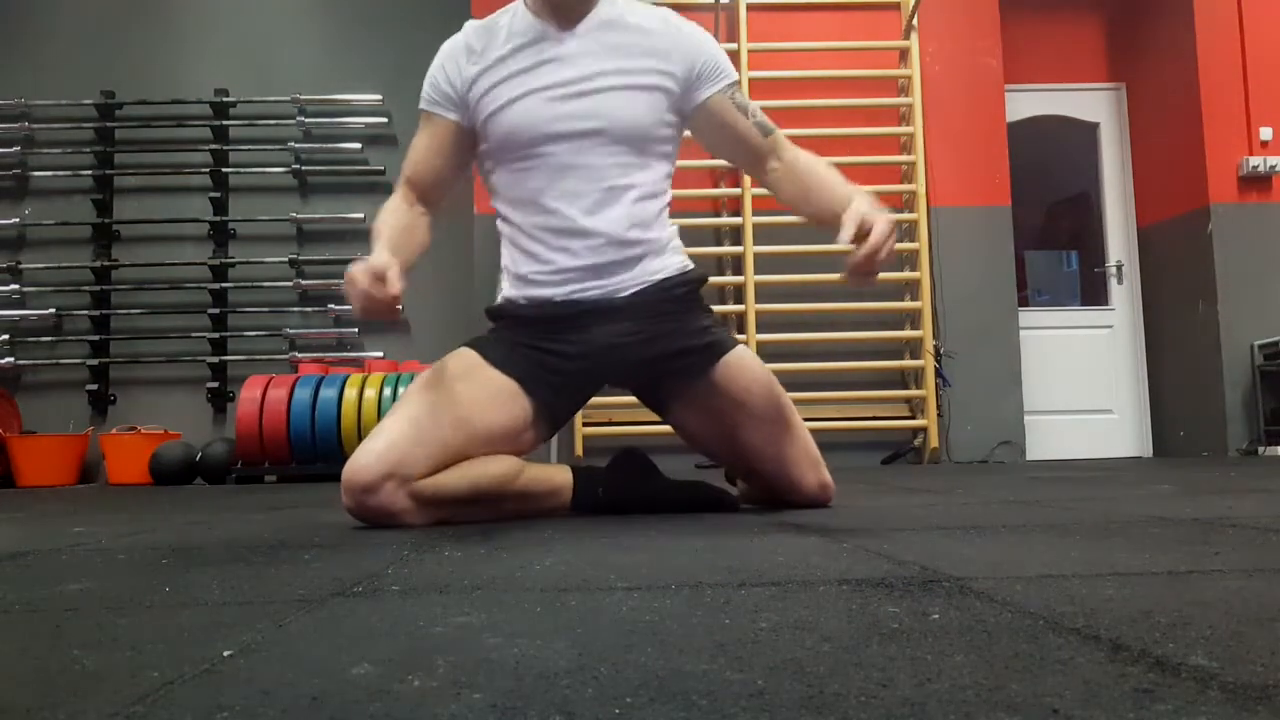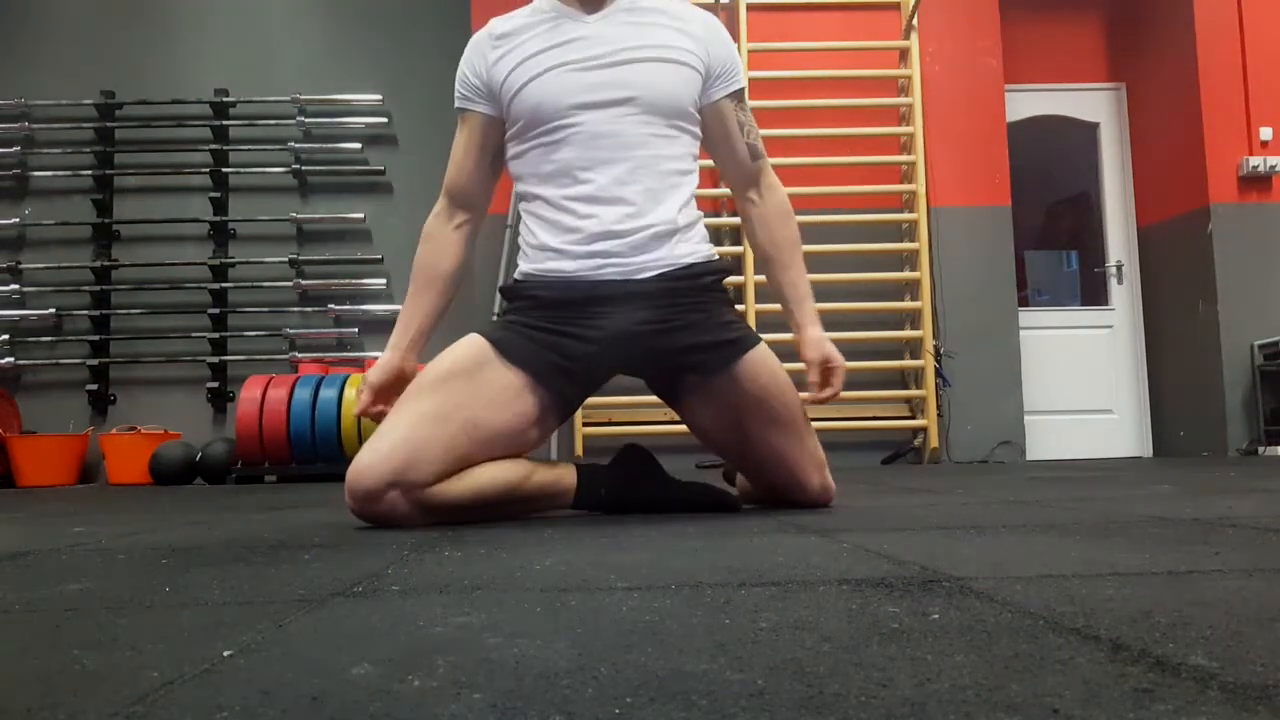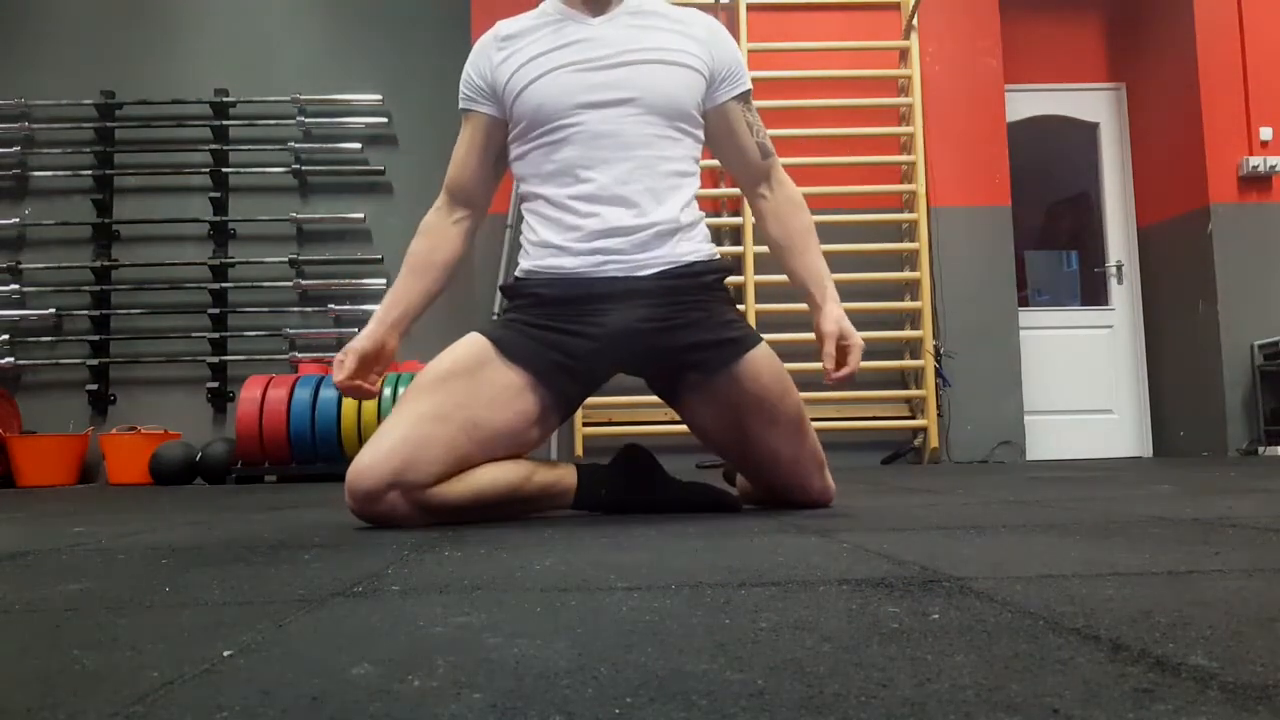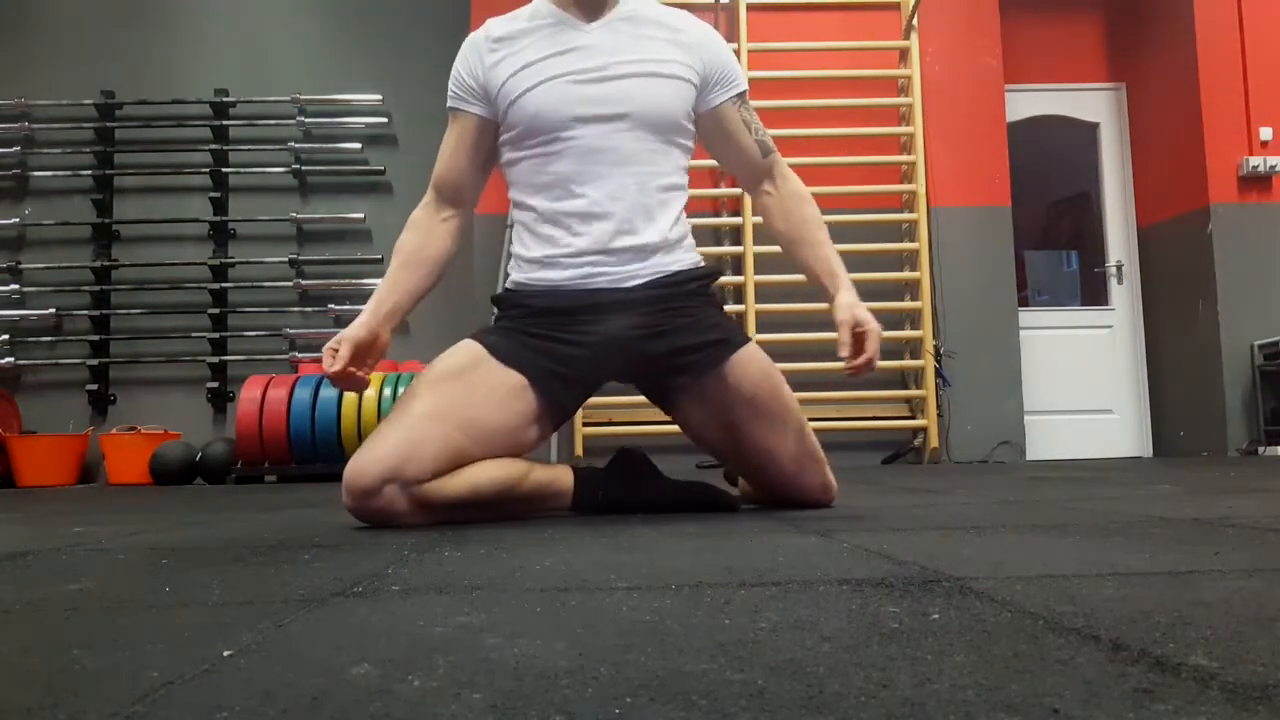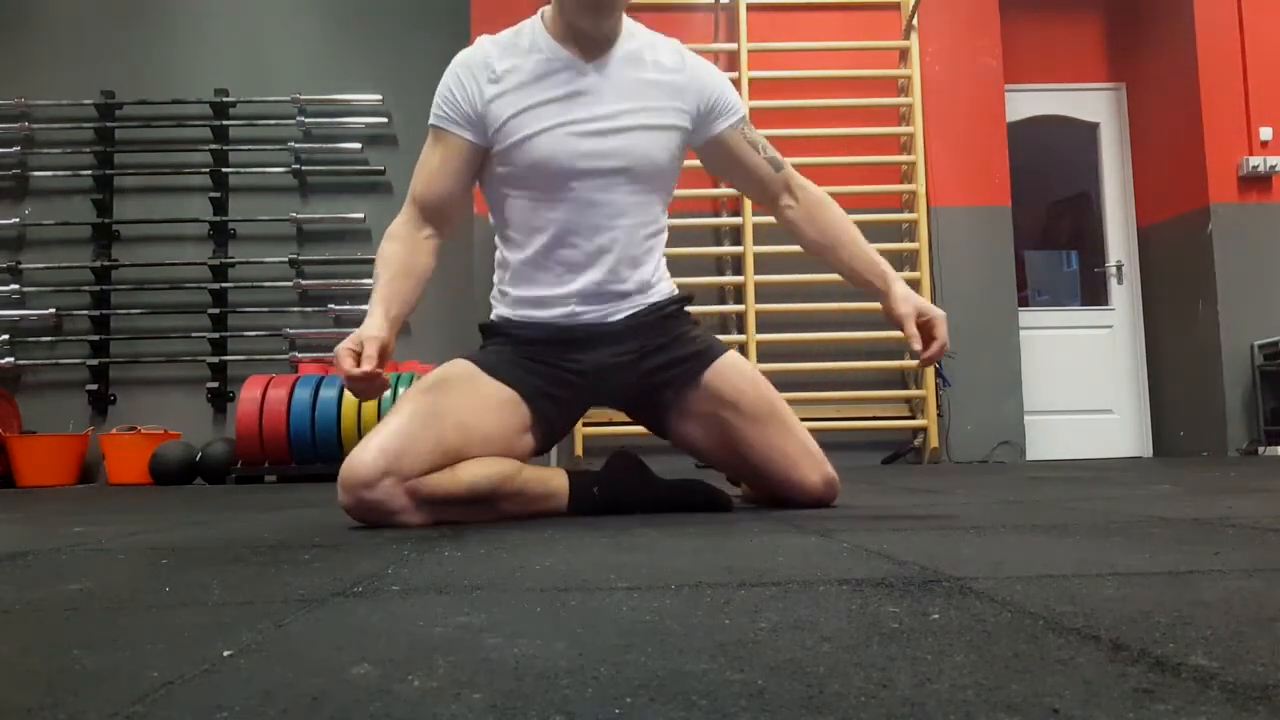
dt=0.4s
person 1, frame 1
right shoulder: (469, 54)
left elbow: (772, 157)
right elbow: (414, 198)
left wrist: (853, 201)
right wrist: (383, 258)
left hip: (663, 306)
right hip: (536, 324)
left knee: (805, 489)
right knee: (368, 487)
right ankle: (599, 488)
person 1, frame 2
right shoulder: (496, 46)
left elbow: (754, 187)
right elbow: (459, 211)
left wrist: (806, 321)
right wrist: (402, 346)
left hip: (682, 294)
right hip: (551, 305)
left knee: (808, 488)
right knee: (375, 487)
right ankle: (606, 487)
person 1, frame 3
right shoulder: (501, 49)
left elbow: (767, 184)
right elbow: (457, 208)
left wrist: (826, 299)
right wrist: (383, 326)
left hip: (683, 294)
right hip: (552, 304)
left knee: (807, 488)
right knee: (374, 488)
right ankle: (602, 485)
person 1, frame 4
right shoulder: (491, 48)
left elbow: (769, 180)
right elbow: (445, 207)
left wrist: (840, 289)
right wrist: (375, 318)
left hip: (672, 300)
right hip: (543, 314)
left knee: (809, 488)
right knee: (372, 487)
right ankle: (603, 490)
person 1, frame 5
left shoulder: (687, 74)
right shoulder: (481, 71)
left elbow: (788, 195)
right elbow: (420, 223)
left wrist: (892, 286)
right wrist: (379, 319)
left hip: (654, 329)
right hip: (530, 343)
left knee: (811, 485)
right knee: (368, 485)
right ankle: (600, 493)
